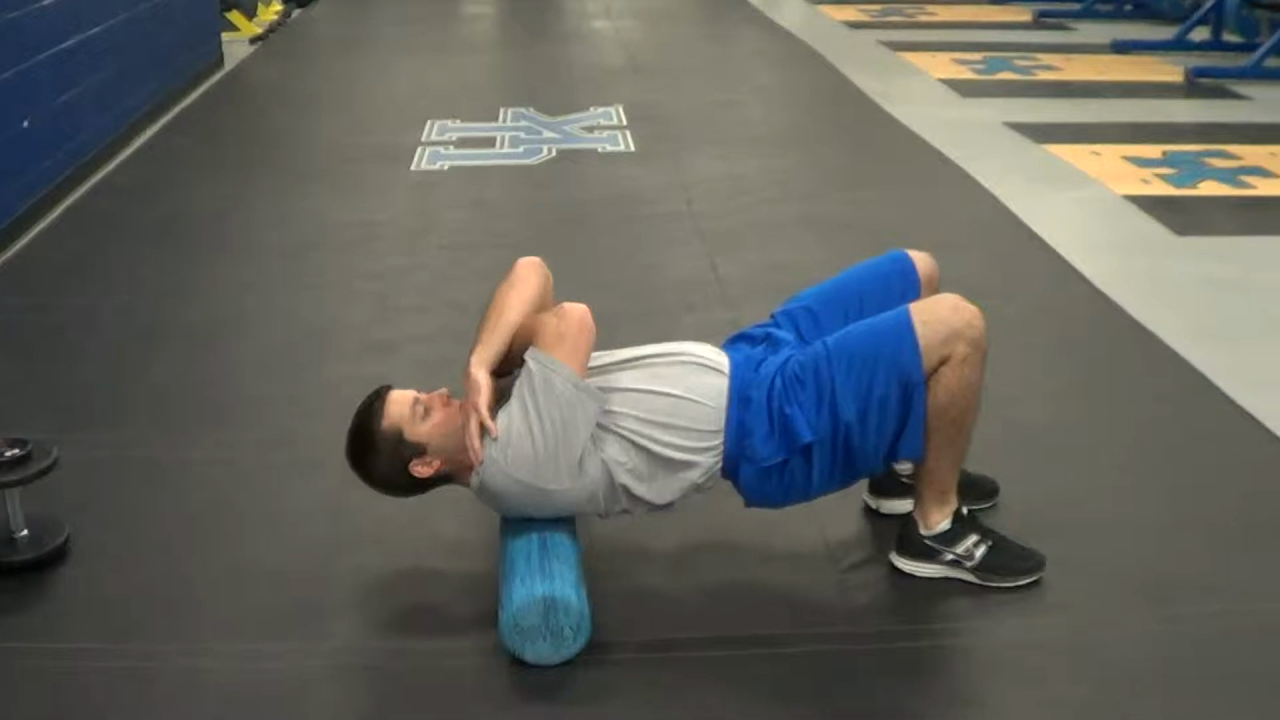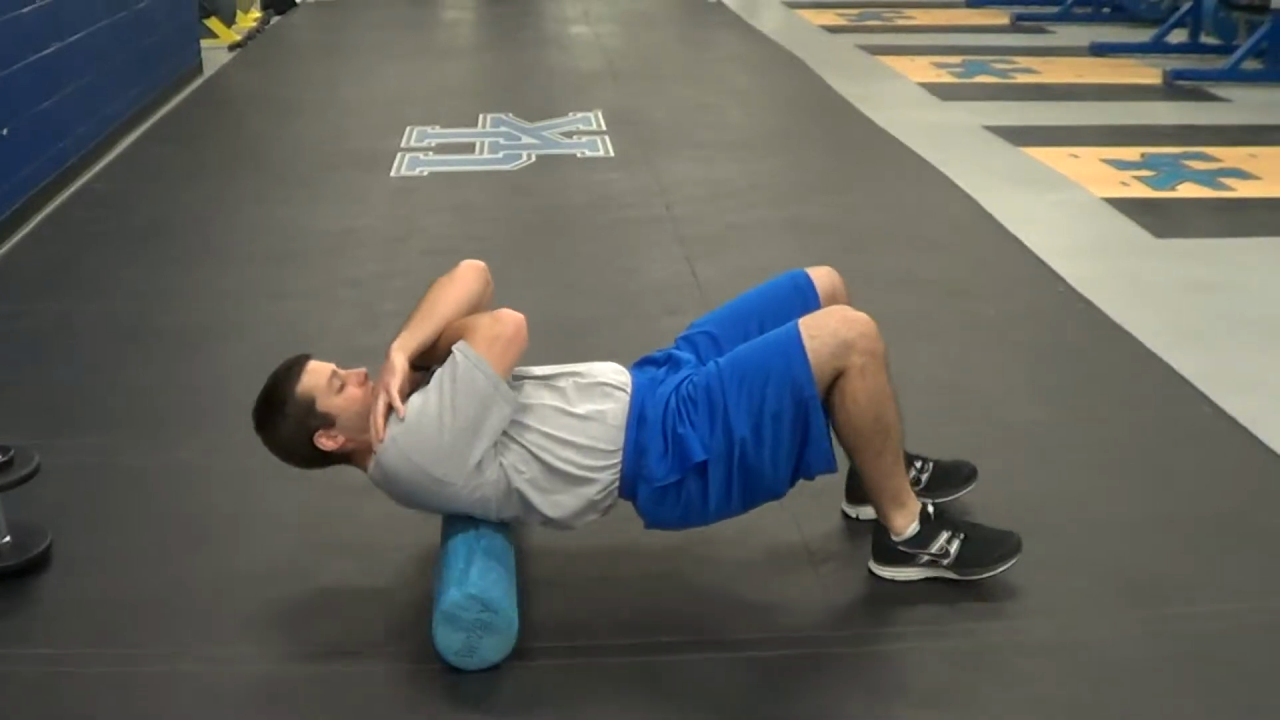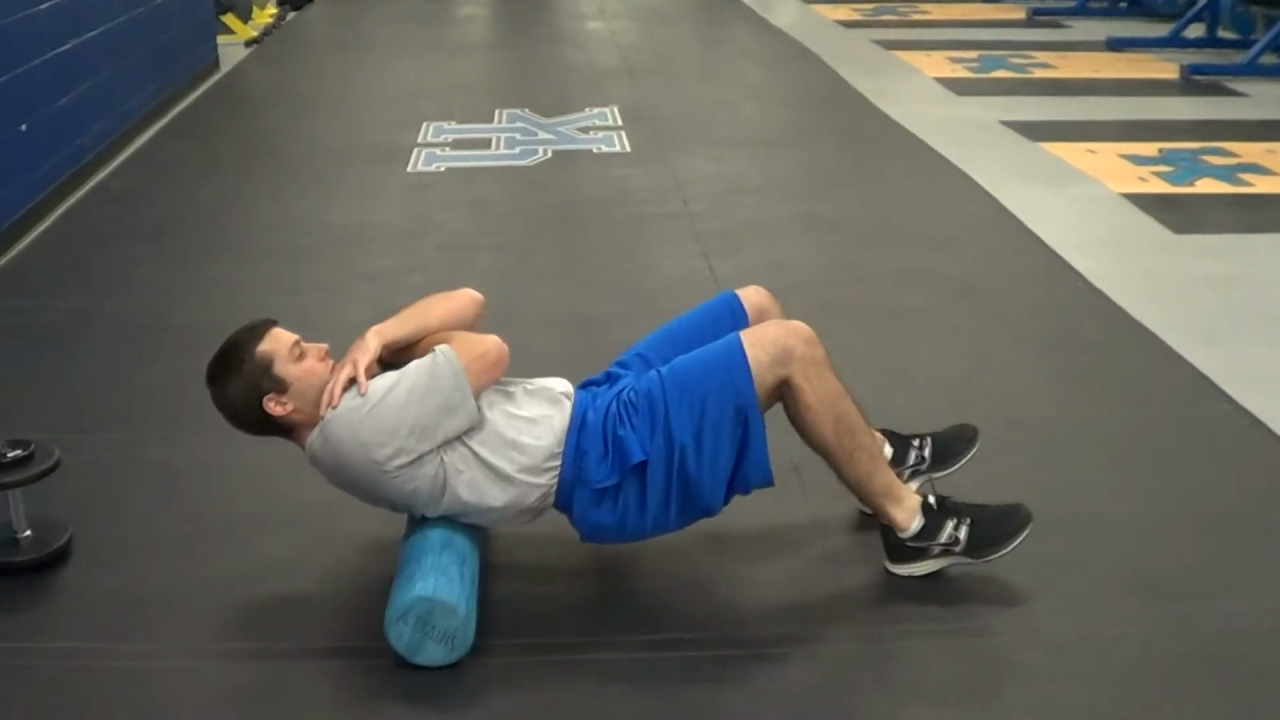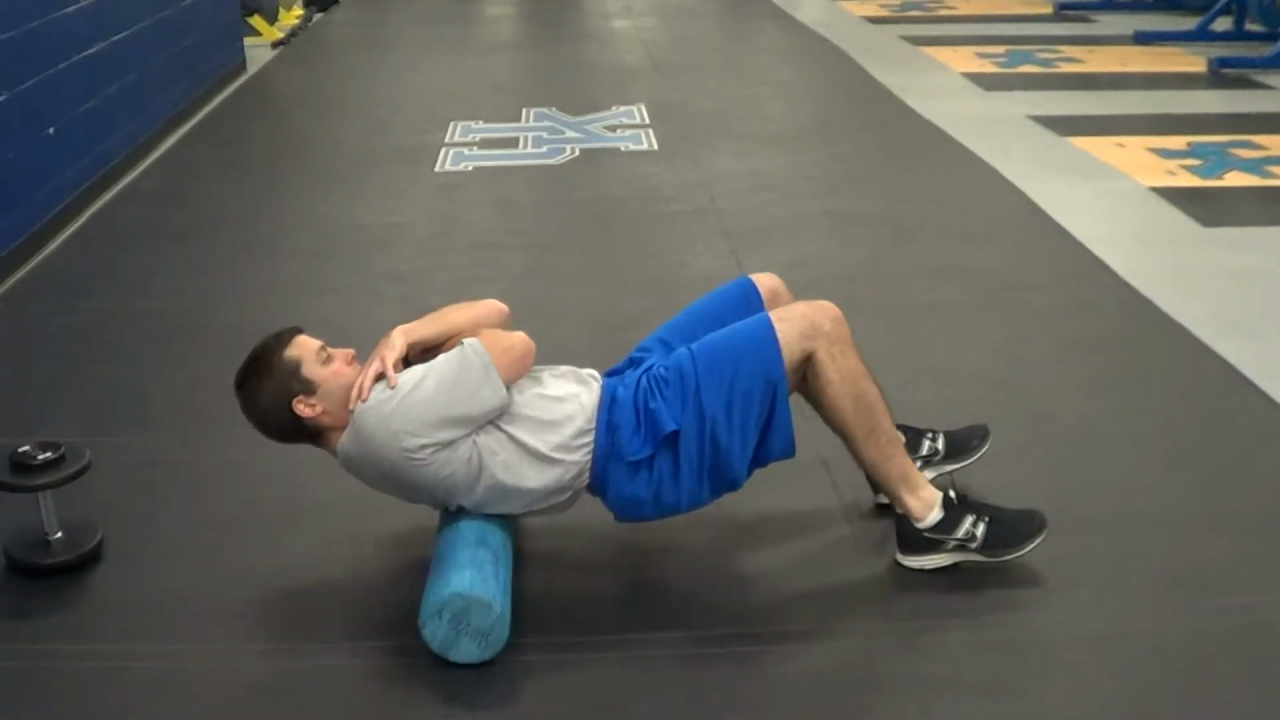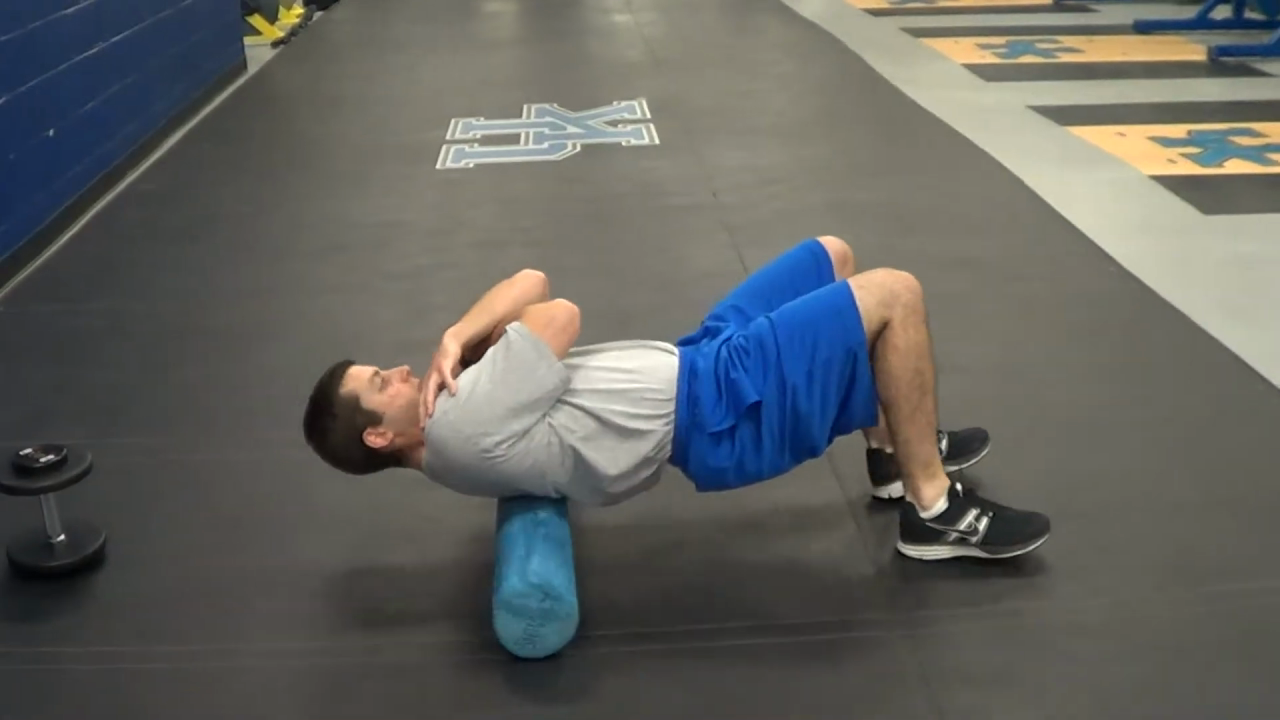
dt=0.4s
person 1, frame 1
left shoulder: (493, 416)
right shoulder: (519, 470)
left elbow: (531, 270)
right elbow: (571, 322)
left wrist: (481, 359)
right wrist: (505, 349)
left hip: (739, 370)
right hip: (761, 427)
left knee: (918, 273)
right knee: (957, 325)
left ankle: (901, 468)
right ankle: (936, 529)
person 1, frame 2
left shoulder: (407, 410)
right shoulder: (416, 453)
left elbow: (475, 274)
right elbow: (508, 331)
left wrist: (404, 346)
right wrist: (422, 348)
left hip: (645, 393)
right hip: (663, 453)
left knee: (822, 287)
right knee: (848, 336)
left ankle: (878, 472)
right ankle: (908, 532)
person 1, frame 3
left shoulder: (356, 404)
right shoulder: (357, 429)
left elbow: (470, 302)
right elbow: (490, 354)
left wrist: (379, 336)
right wrist: (392, 346)
left hip: (587, 412)
right hip: (605, 464)
left knee: (757, 307)
right knee: (791, 345)
left ankle: (878, 454)
right ankle: (912, 525)
person 1, frame 4
left shoulder: (378, 408)
right shoulder: (390, 425)
left elbow: (493, 310)
right elbow: (515, 348)
left wrist: (403, 336)
right wrist: (415, 346)
left hip: (614, 403)
right hip: (636, 444)
left knee: (770, 293)
right knee: (819, 323)
left ankle: (892, 451)
right ankle: (928, 520)
person 1, frame 5
left shoulder: (448, 414)
right shoulder: (468, 434)
left elbow: (530, 282)
right elbow: (559, 316)
left wrist: (457, 337)
right wrist: (473, 342)
left hip: (690, 368)
right hip: (717, 413)
left knee: (836, 257)
right knee: (896, 294)
left ankle: (892, 448)
right ankle: (933, 510)
